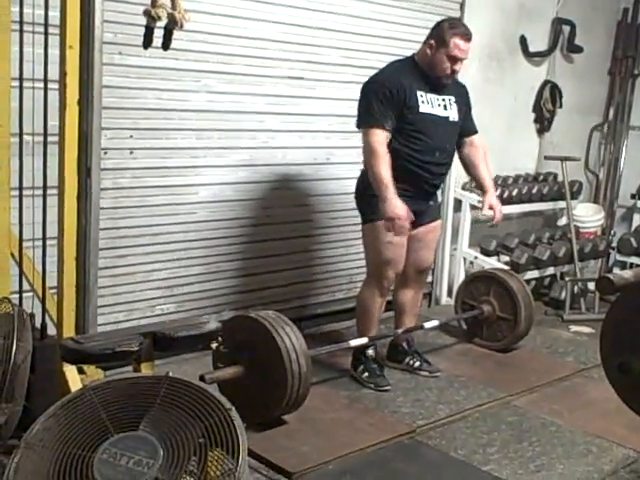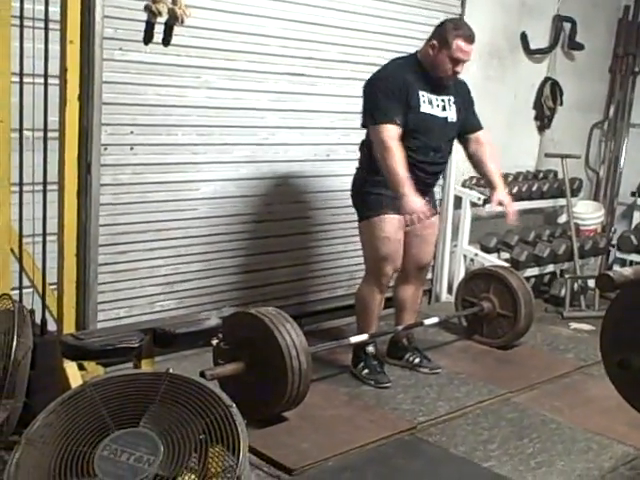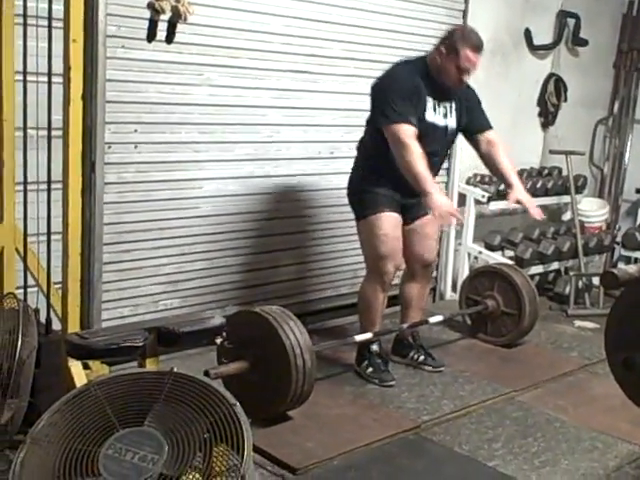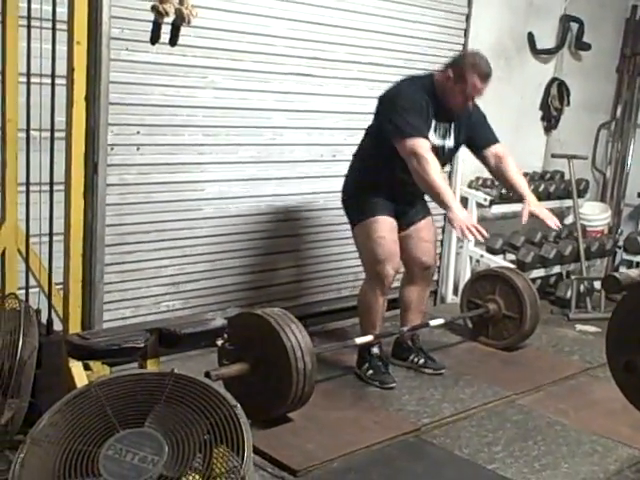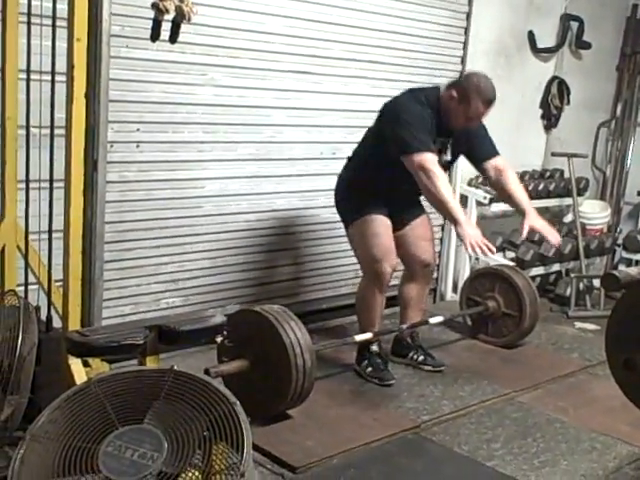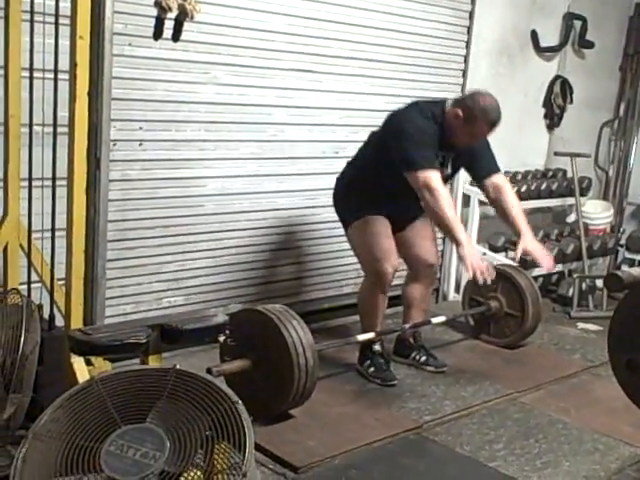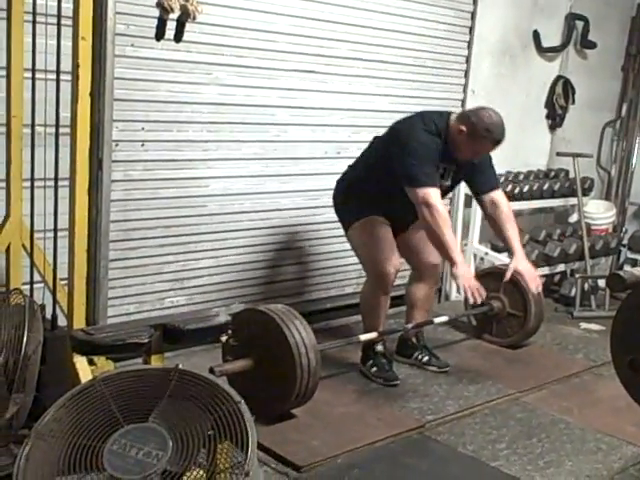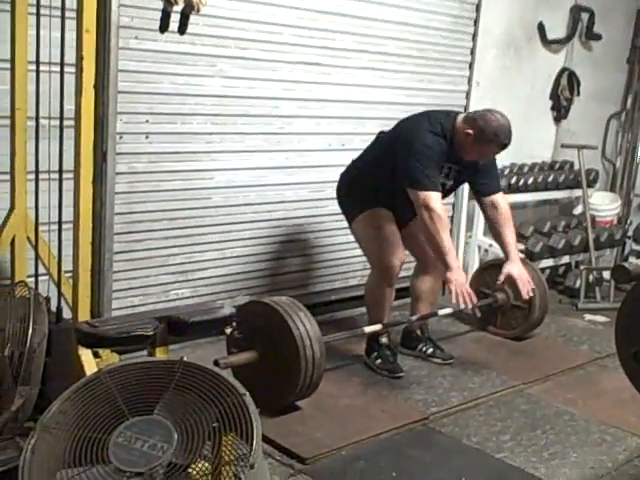
dt=0.1s
person 1, frame 1
left shoulder: (457, 91)
right shoulder: (390, 82)
left elbow: (471, 144)
right elbow: (375, 142)
left wrist: (489, 190)
right wrist: (387, 197)
left hip: (427, 198)
right hip: (390, 197)
left knee: (417, 274)
right knee: (384, 276)
left ankle: (402, 348)
right ankle: (364, 355)
person 1, frame 2
left shoulder: (457, 90)
right shoulder: (392, 79)
left elbow: (476, 141)
right elbow: (386, 140)
left wrist: (498, 187)
right wrist: (406, 194)
left hip: (422, 193)
right hip: (380, 191)
left knee: (418, 267)
right knee: (383, 271)
left ankle: (401, 345)
right ankle: (363, 352)
person 1, frame 3
left shoulder: (463, 94)
right shoulder: (401, 82)
left elbow: (488, 141)
right elbow: (403, 141)
left wrist: (516, 185)
right wrist: (432, 193)
left hip: (418, 193)
right hip: (377, 188)
left knee: (423, 264)
right knee: (384, 269)
left ankle: (406, 342)
right ankle: (368, 351)
person 1, frame 4
left shoulder: (467, 110)
right shoulder: (407, 98)
left elbow: (497, 156)
right elbow: (419, 157)
left wrist: (528, 198)
right wrist: (453, 208)
left hip: (409, 197)
right hip: (370, 194)
left knee: (423, 265)
right knee: (384, 271)
left ankle: (406, 346)
right ankle: (368, 354)
person 1, frame 5
left shoulder: (468, 126)
right shoulder: (410, 112)
left elbow: (498, 169)
right elbow: (427, 171)
left wrist: (529, 212)
right wrist: (463, 223)
left hip: (404, 198)
right hip: (363, 194)
left knee: (423, 263)
right knee: (381, 270)
left ankle: (406, 342)
right ankle: (367, 351)
person 1, frame 6
left shoulder: (472, 137)
right shoulder: (416, 126)
left elbow: (498, 187)
right elbow: (432, 189)
left wrist: (526, 235)
right wrist: (464, 244)
left hip: (403, 200)
right hip: (361, 198)
left knee: (427, 264)
right knee: (383, 269)
left ankle: (408, 343)
right ankle: (370, 353)
person 1, frame 7
left shoulder: (474, 151)
right shoulder: (418, 139)
left elbow: (495, 203)
right elbow: (430, 206)
left wrist: (518, 255)
right wrist: (458, 264)
left hip: (403, 205)
right hip: (361, 201)
left knee: (430, 265)
right knee: (385, 271)
left ankle: (411, 343)
right ankle: (372, 352)
person 1, frame 8
left shoulder: (480, 147)
right shoulder: (424, 140)
left elbow: (496, 205)
right elbow: (431, 209)
left wrist: (513, 259)
right wrist: (453, 269)
left hip: (406, 197)
right hip: (365, 193)
left knee: (434, 259)
right knee: (389, 263)
left ankle: (415, 335)
right ankle: (377, 344)
